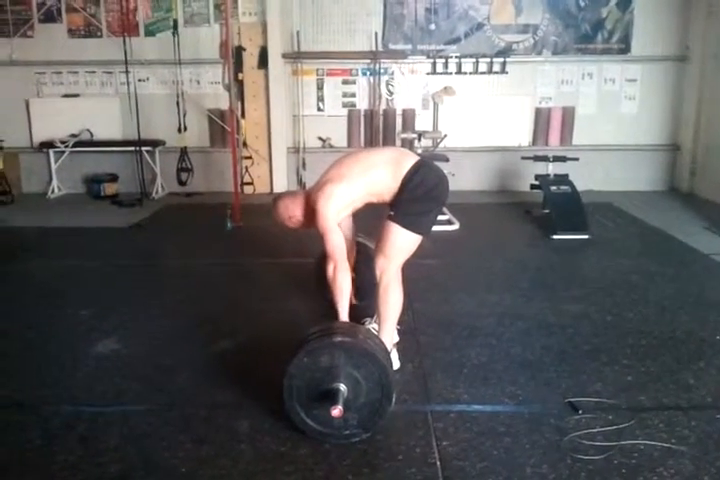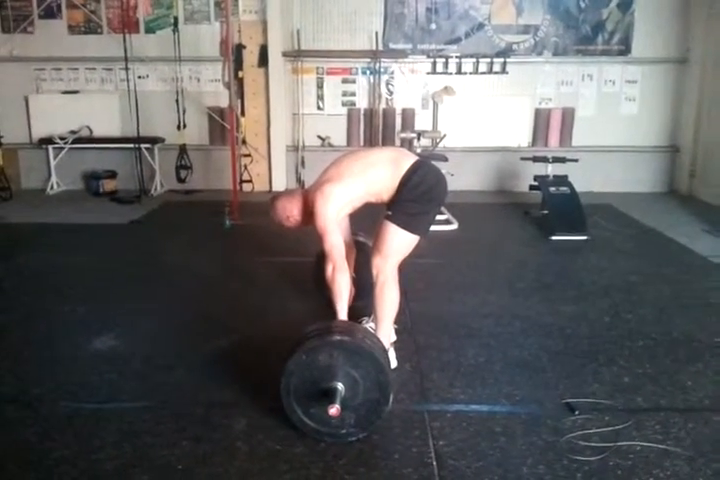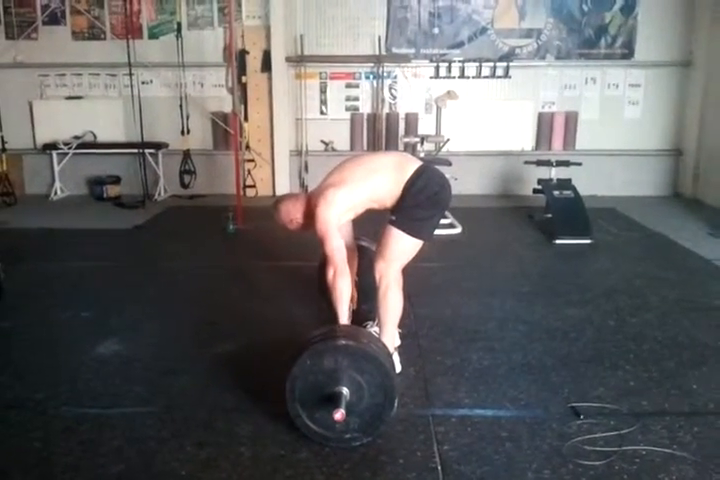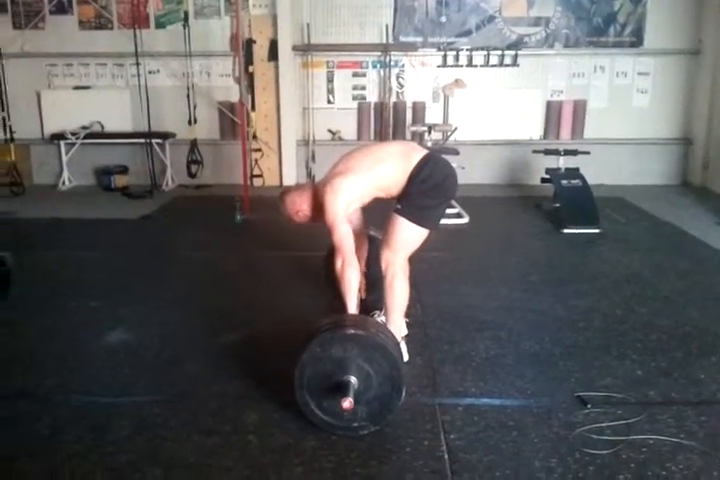
dt=0.5s
person 1, frame 1
left shoulder: (323, 207)
right shoulder: (327, 194)
left elbow: (337, 266)
right elbow: (347, 242)
left wrist: (343, 322)
right wrist: (347, 287)
left hip: (421, 185)
right hip: (420, 176)
left knee: (386, 267)
right knee: (386, 262)
left ankle: (385, 351)
right ankle: (384, 326)
person 1, frame 2
left shoulder: (321, 206)
right shoulder: (326, 193)
left elbow: (337, 265)
right elbow: (346, 243)
left wrist: (342, 322)
right wrist: (349, 283)
left hip: (419, 185)
right hip: (419, 175)
left knee: (382, 266)
right knee: (383, 260)
left ankle: (382, 349)
right ankle: (382, 325)
person 1, frame 3
left shoulder: (323, 211)
right shoulder: (328, 197)
left elbow: (337, 270)
right elbow: (348, 247)
left wrist: (343, 327)
right wrist: (351, 287)
left hip: (424, 190)
right hip: (422, 179)
left knee: (385, 271)
right knee: (387, 265)
right ankle: (386, 329)
person 1, frame 4
left shoulder: (331, 200)
right shoulder: (335, 187)
left elbow: (346, 259)
right elbow: (358, 235)
left wrist: (352, 317)
right wrist: (359, 275)
left hip: (430, 179)
right hip: (429, 168)
left knee: (391, 260)
right knee: (394, 253)
right ankle: (394, 319)
